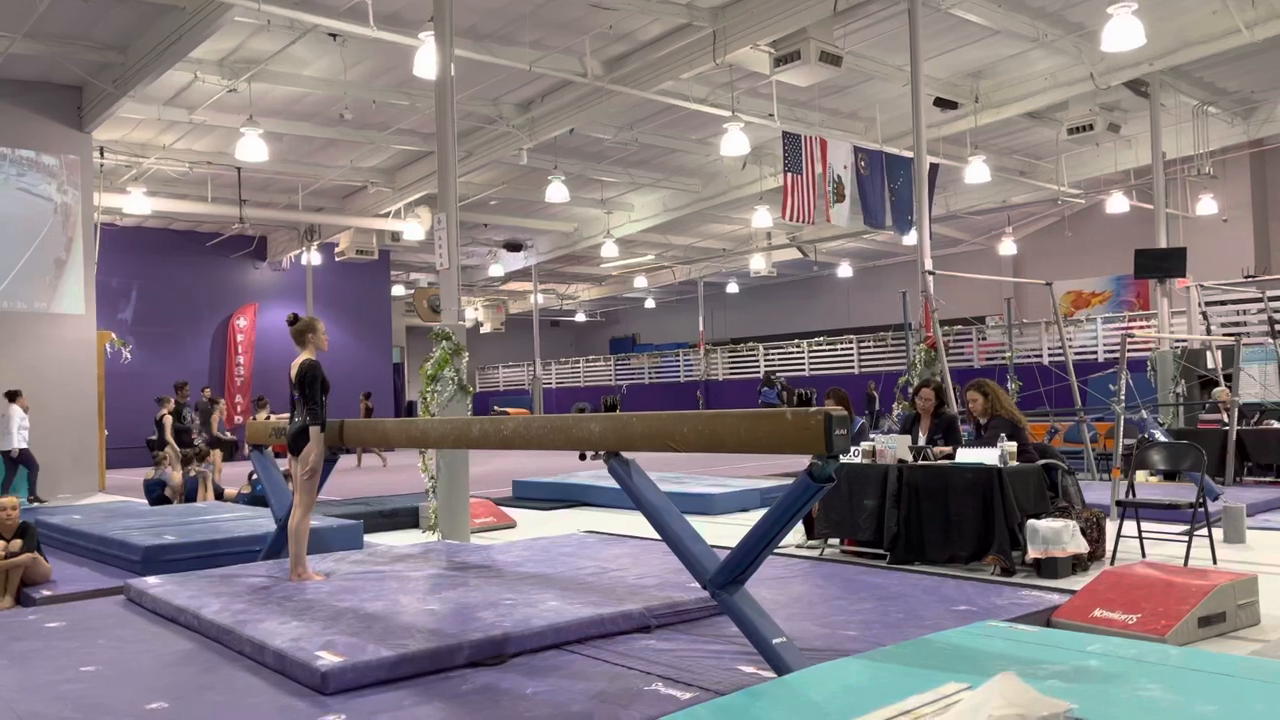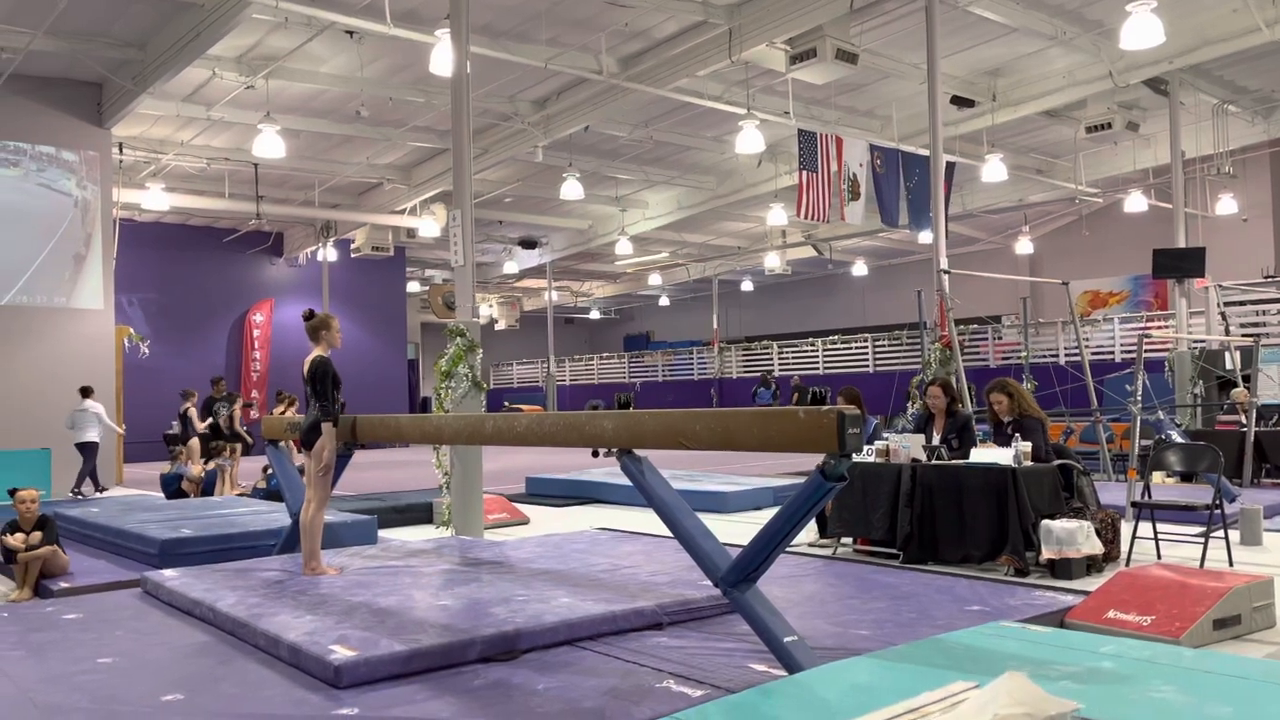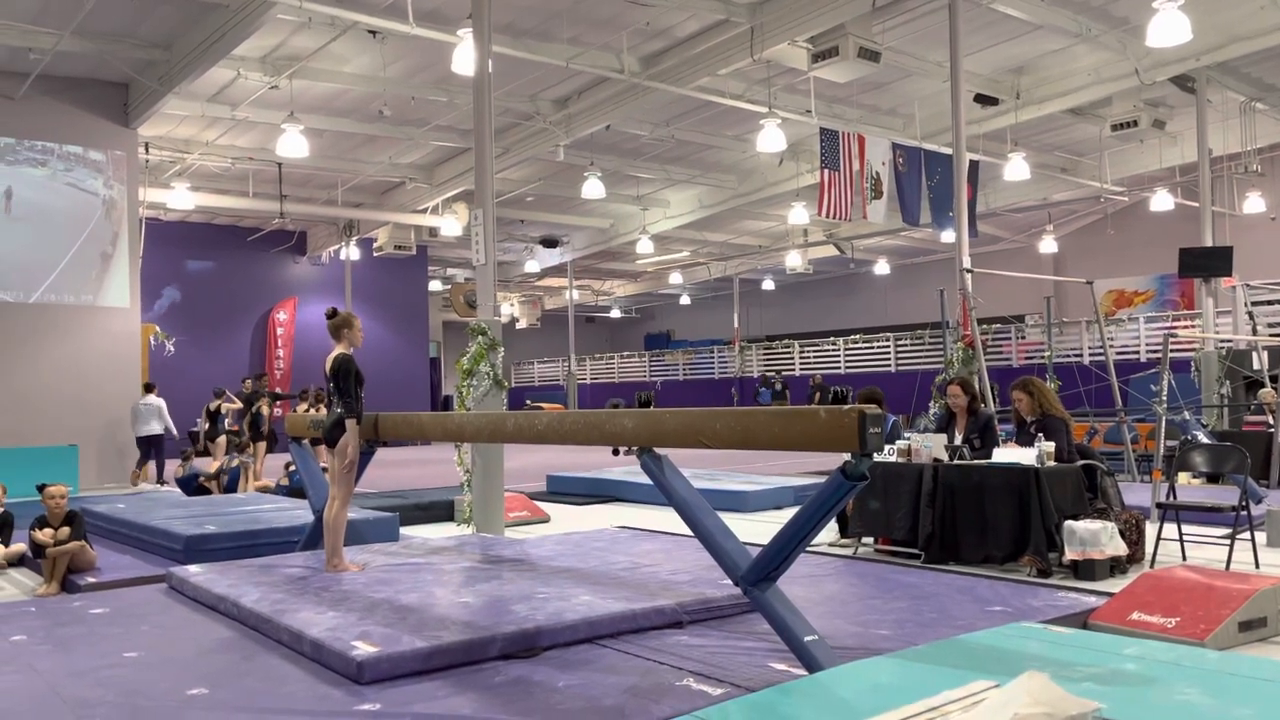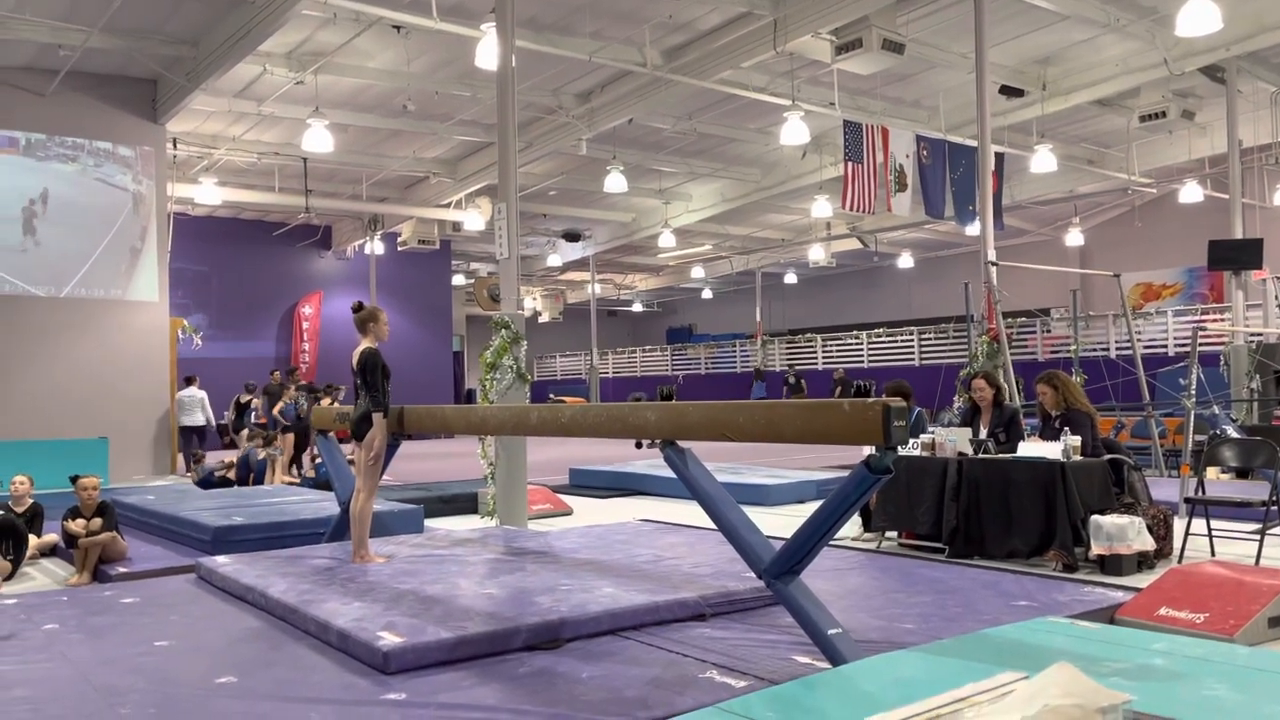
dt=0.7s
person 1, frame 1
left shoulder: (294, 366)
right shoulder: (312, 366)
right elbow: (314, 410)
left wrist: (290, 447)
right wrist: (316, 450)
left hip: (295, 434)
right hip: (308, 436)
left knee: (298, 505)
right knee: (305, 506)
left ankle: (295, 567)
right ankle: (300, 570)
person 1, frame 2
left shoulder: (308, 361)
right shoulder: (323, 363)
right elbow: (325, 407)
right wrist: (329, 446)
left hip: (307, 430)
right hip: (319, 432)
left knee: (310, 499)
right knee: (319, 500)
left ankle: (309, 561)
right ankle: (315, 564)
person 1, frame 3
left shoulder: (330, 360)
right shoulder: (346, 360)
right elbow: (349, 403)
right wrist: (353, 443)
left hip: (330, 427)
right hip: (343, 430)
left knee: (333, 496)
right knee: (343, 497)
left ankle: (331, 558)
right ankle: (337, 560)
person 1, frame 4
left shoulder: (356, 354)
right shoulder: (372, 354)
right elbow: (376, 397)
right wrist: (379, 436)
left hip: (358, 421)
right hip: (370, 423)
left knee: (360, 489)
right knee: (368, 490)
left ankle: (357, 550)
right ankle: (363, 553)
